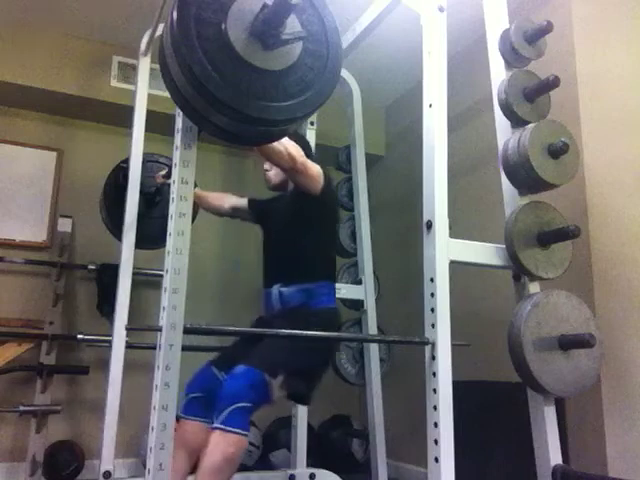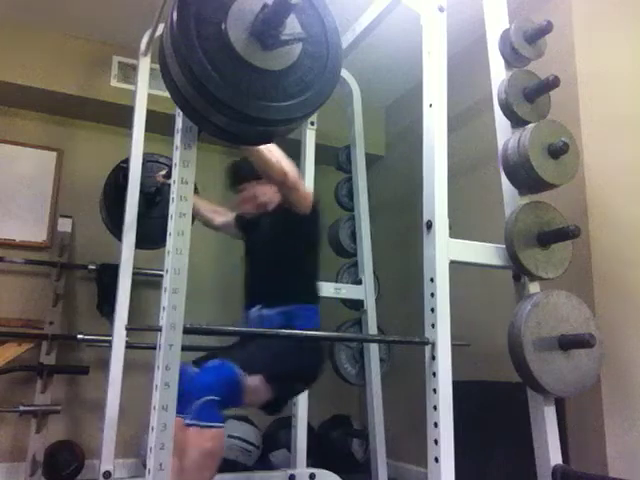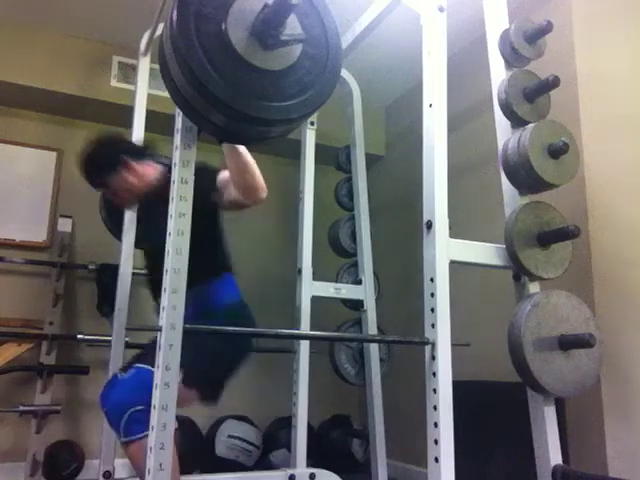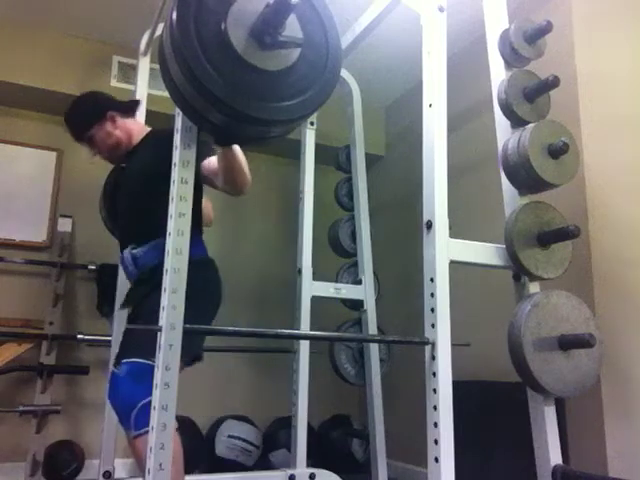
dt=0.3s
person 1, frame 1
left shoulder: (315, 193)
right shoulder: (275, 207)
left elbow: (293, 160)
right elbow: (226, 205)
left hip: (310, 321)
right hip: (276, 320)
left knee: (237, 395)
right knee: (200, 391)
person 1, frame 2
left shoulder: (297, 215)
right shoulder: (258, 224)
left elbow: (285, 177)
right elbow: (217, 217)
left hip: (294, 339)
right hip: (261, 336)
left knee: (207, 387)
right knee: (181, 387)
person 1, frame 3
left shoulder: (188, 182)
right shoulder: (149, 205)
left elbow: (253, 193)
left wrist: (227, 137)
left hip: (219, 322)
right hip: (188, 323)
left knee: (127, 398)
right knee: (117, 397)
person 1, frame 4
left shoulder: (171, 144)
right shoulder: (133, 164)
left elbow: (236, 184)
left hip: (184, 283)
right hip: (152, 287)
left knee: (135, 393)
right knee: (127, 392)
